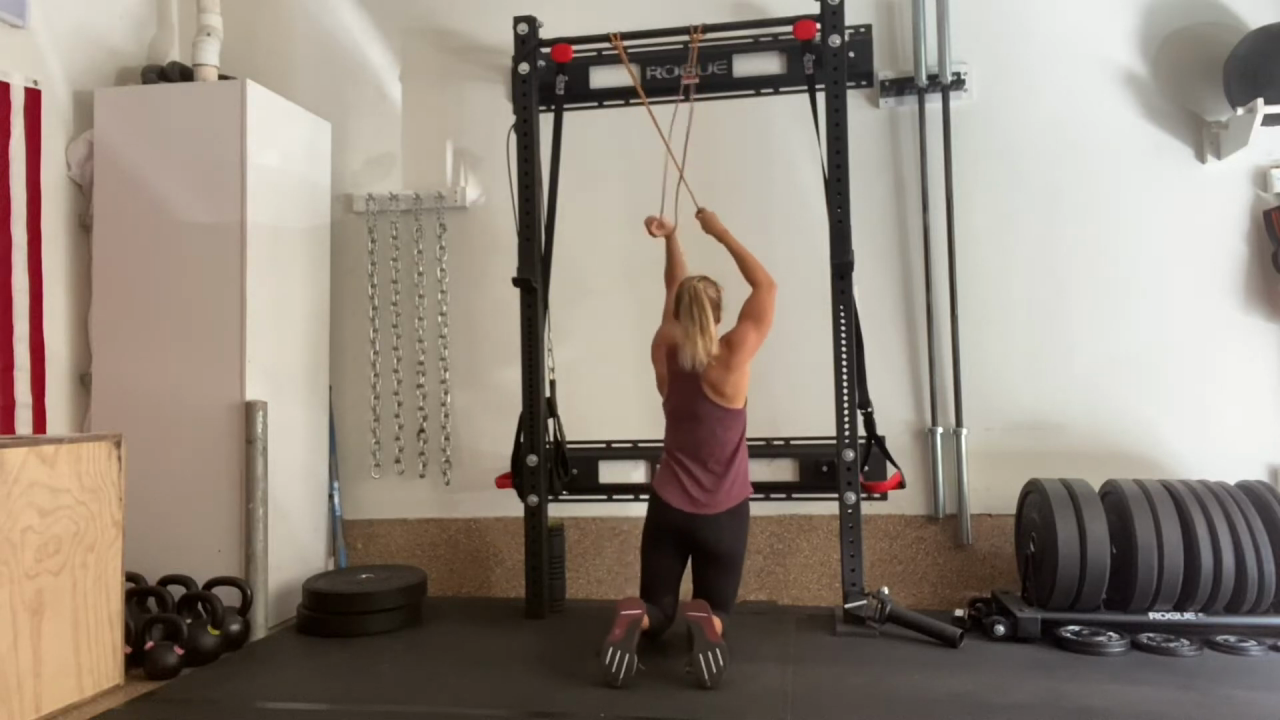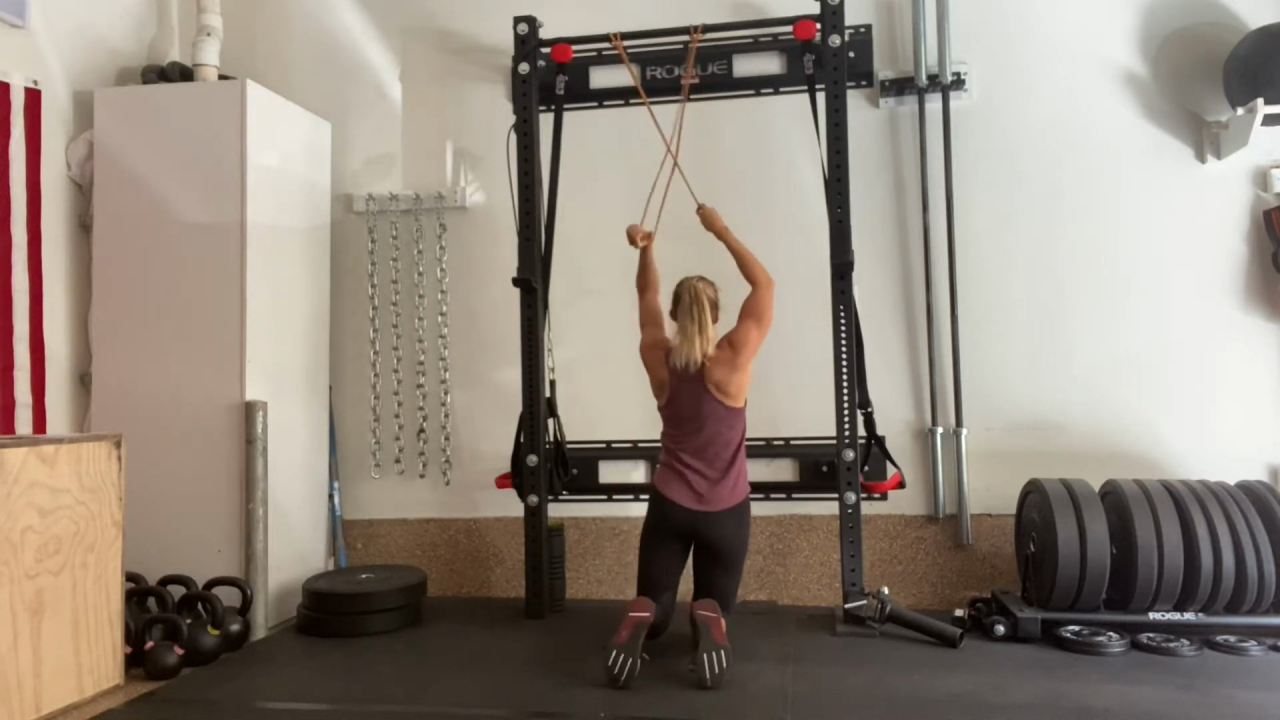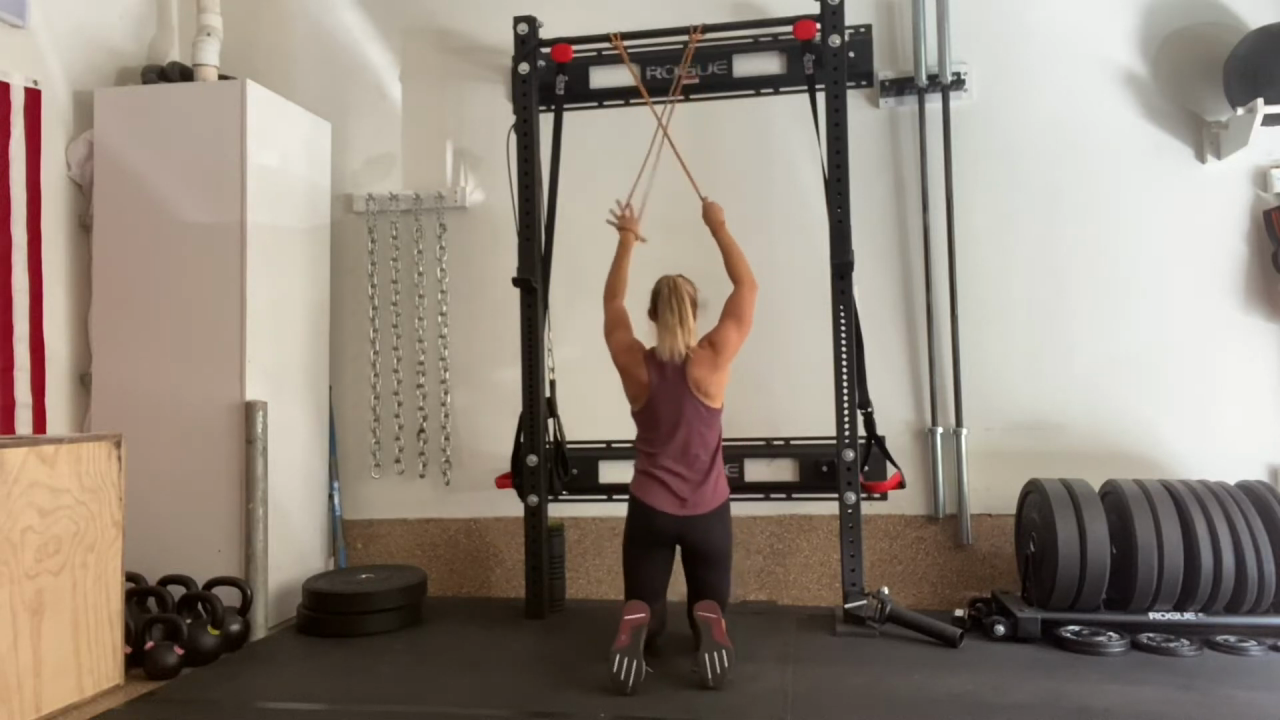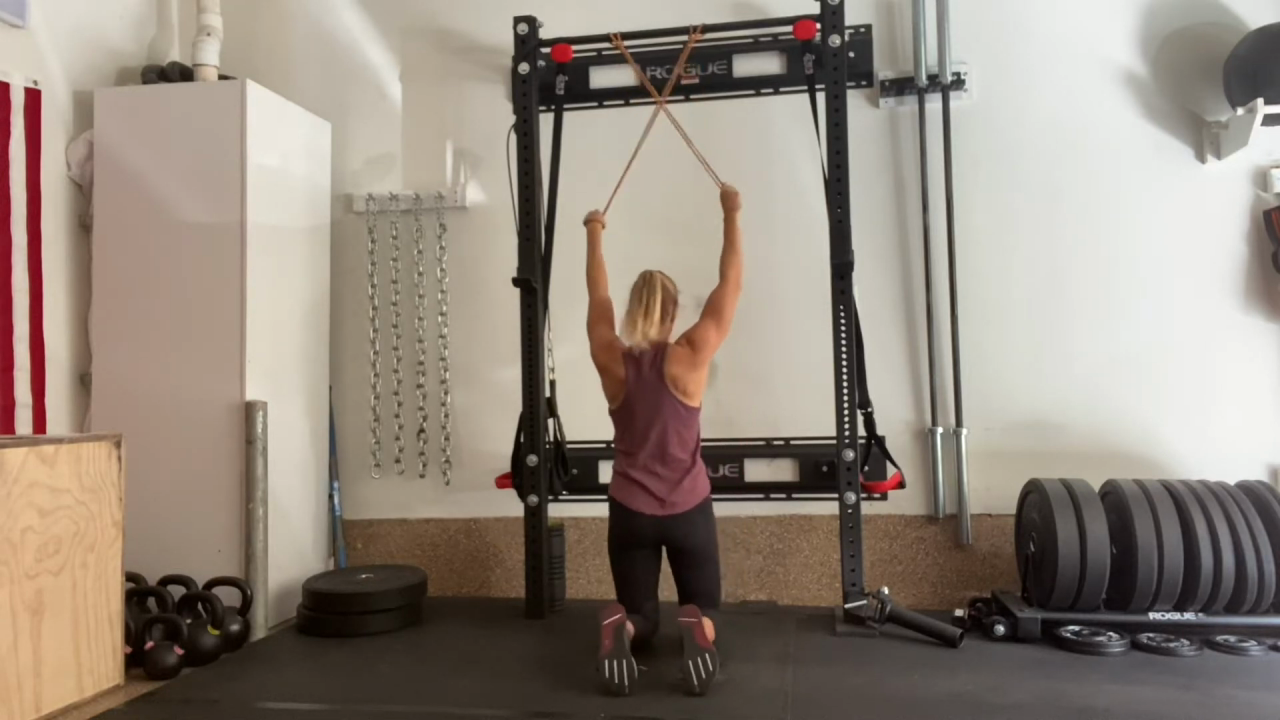
dt=0.3s
person 1, frame 1
left shoulder: (664, 357)
right shoulder: (731, 361)
left elbow: (675, 292)
right elbow: (765, 287)
left wrist: (671, 241)
right wrist: (720, 233)
left hip: (668, 508)
right hip: (723, 514)
left knee: (657, 608)
right knee: (715, 609)
left ankle: (633, 619)
right ankle: (704, 625)
person 1, frame 2
left shoulder: (658, 361)
right shoulder: (733, 359)
left elbow: (647, 299)
right elbow: (764, 285)
left wrist: (644, 251)
right wrist: (719, 229)
left hip: (669, 506)
right hip: (726, 511)
left knee: (653, 604)
right knee: (716, 603)
left ankle: (638, 618)
right ankle: (710, 623)
person 1, frame 3
left shoulder: (633, 363)
right shoulder: (712, 360)
left elbow: (612, 302)
right elbow: (747, 286)
left wrist: (626, 241)
right wrist: (717, 226)
left hip: (650, 510)
right hip: (707, 512)
left knee: (645, 609)
right knee: (709, 605)
left ankle: (637, 621)
right ankle: (708, 623)
person 1, frame 4
left shoulder: (611, 362)
right shoulder: (690, 358)
left elbow: (598, 295)
right elbow: (730, 285)
left wrist: (595, 232)
right wrist: (731, 215)
left hip: (630, 511)
right hip: (688, 510)
left knee: (640, 617)
right knee: (704, 607)
left ankle: (620, 628)
right ankle: (697, 629)
